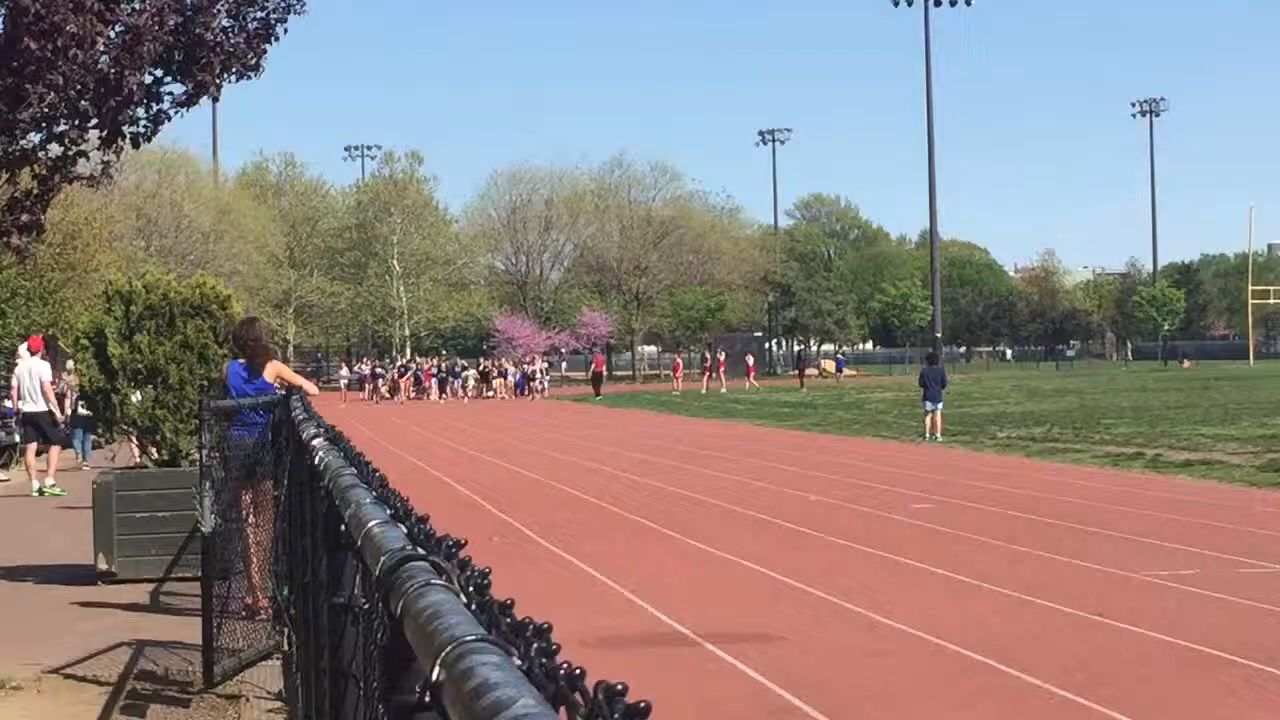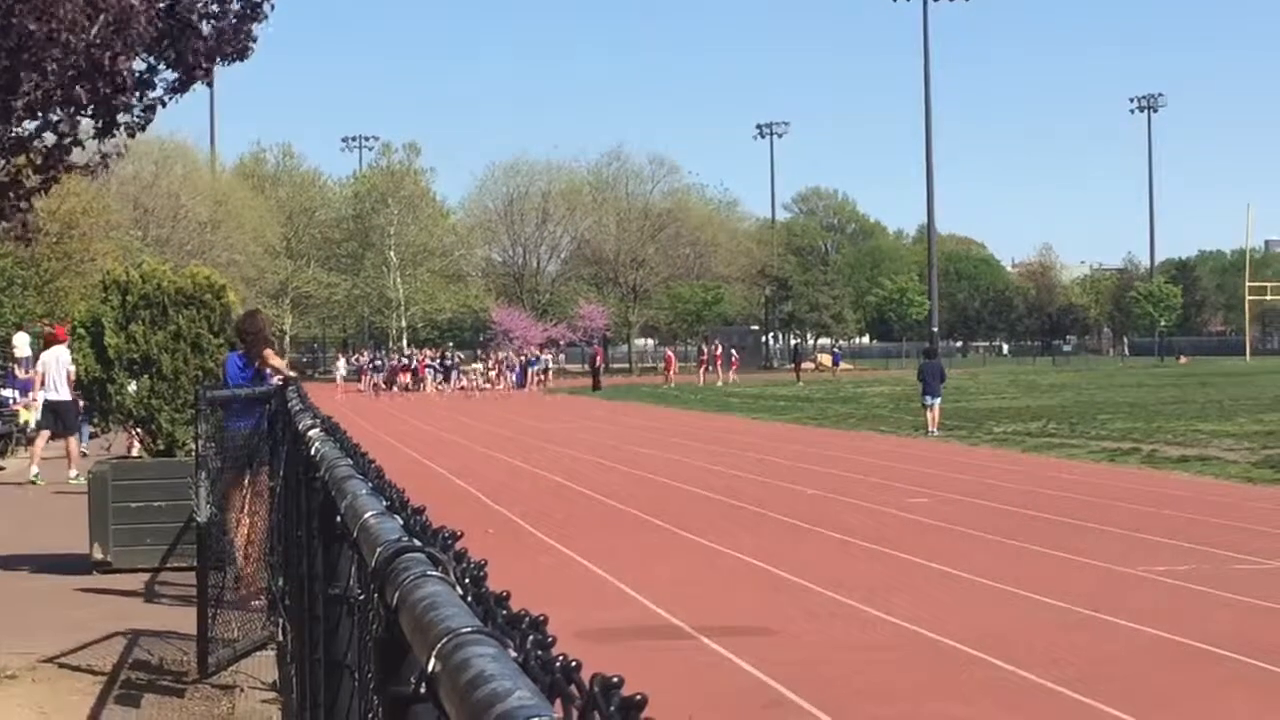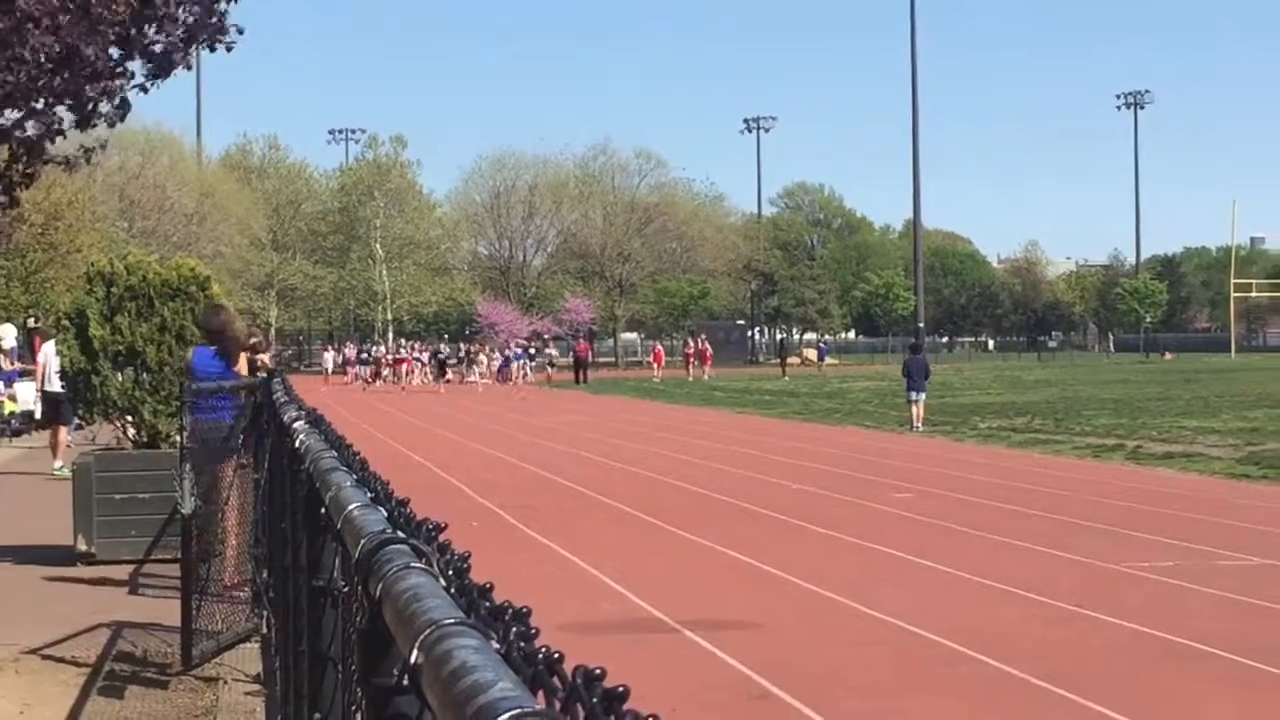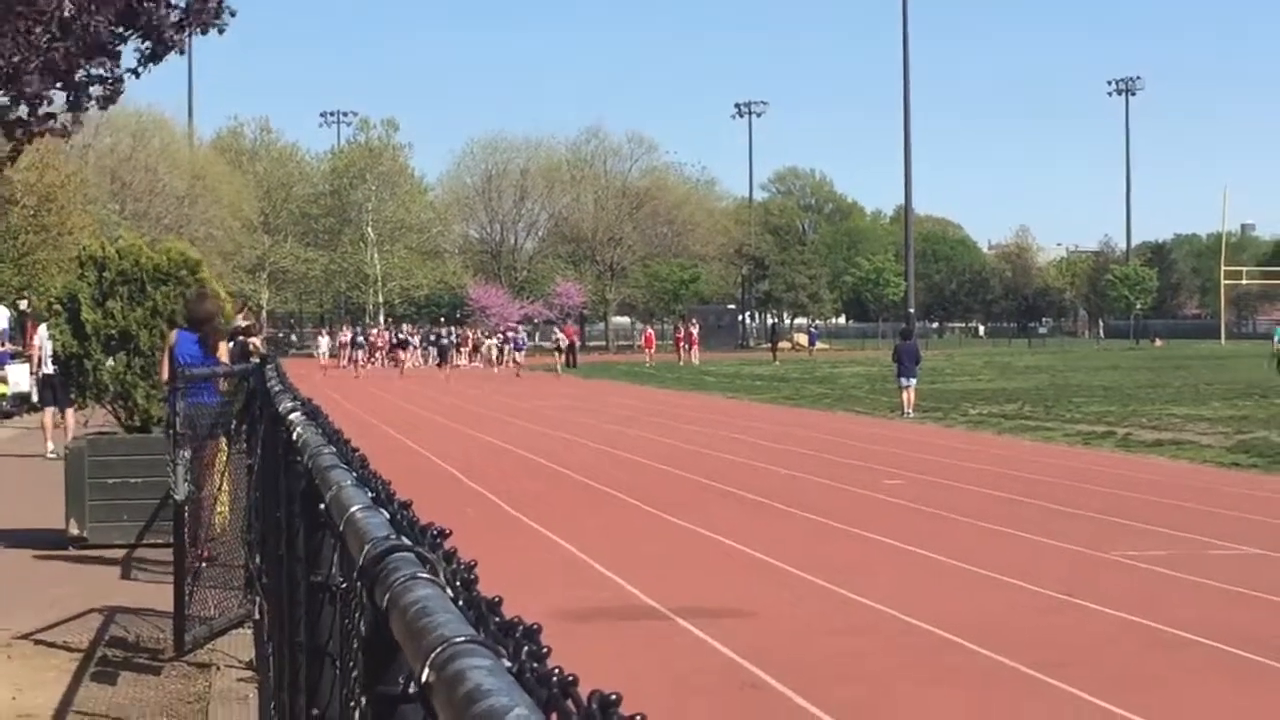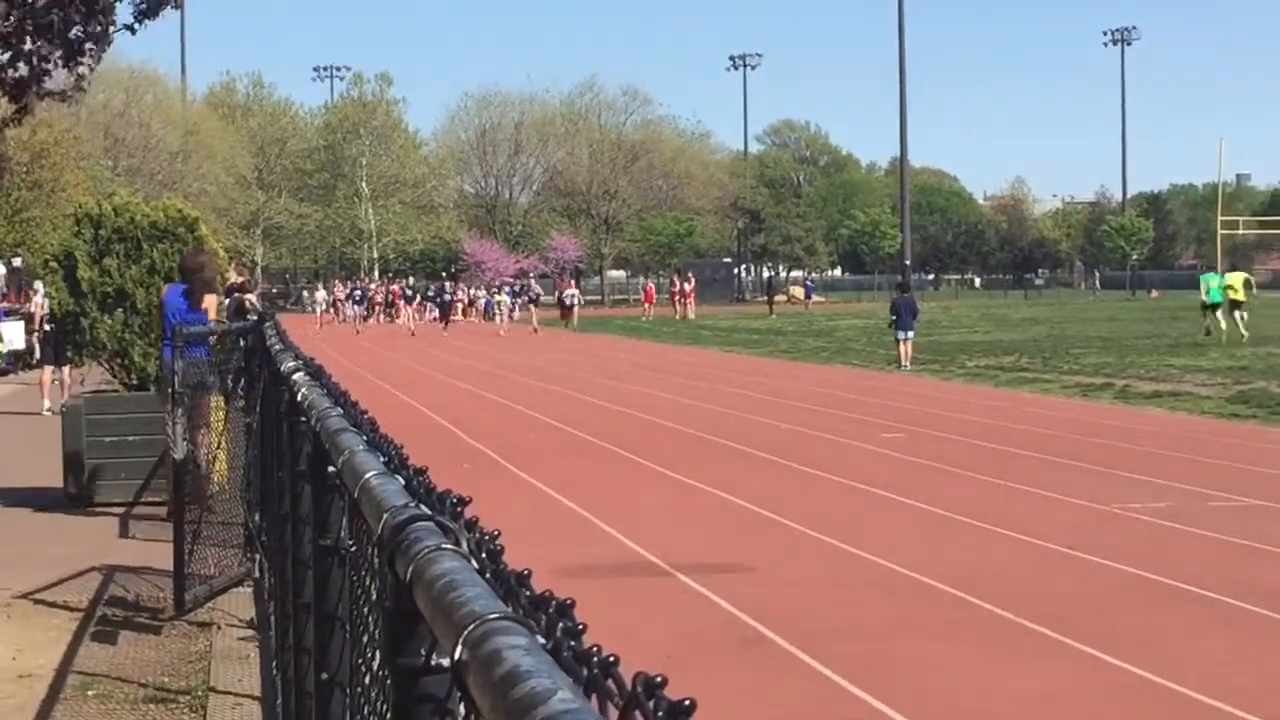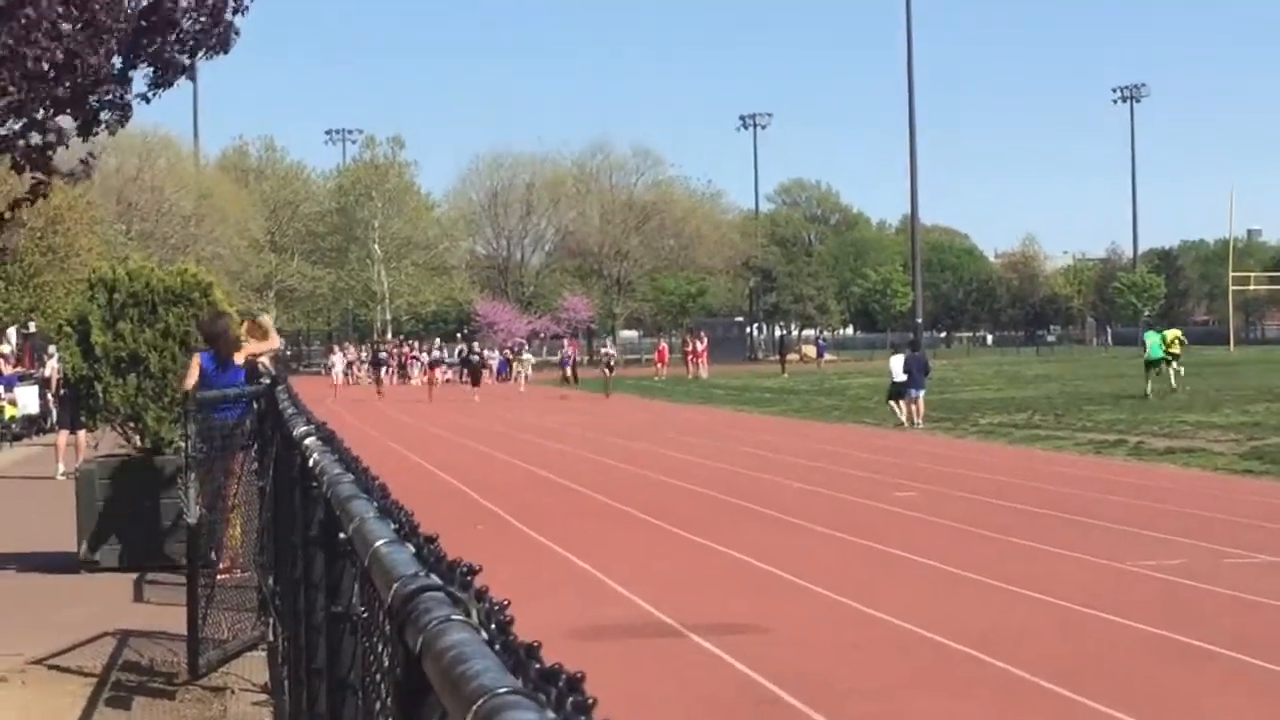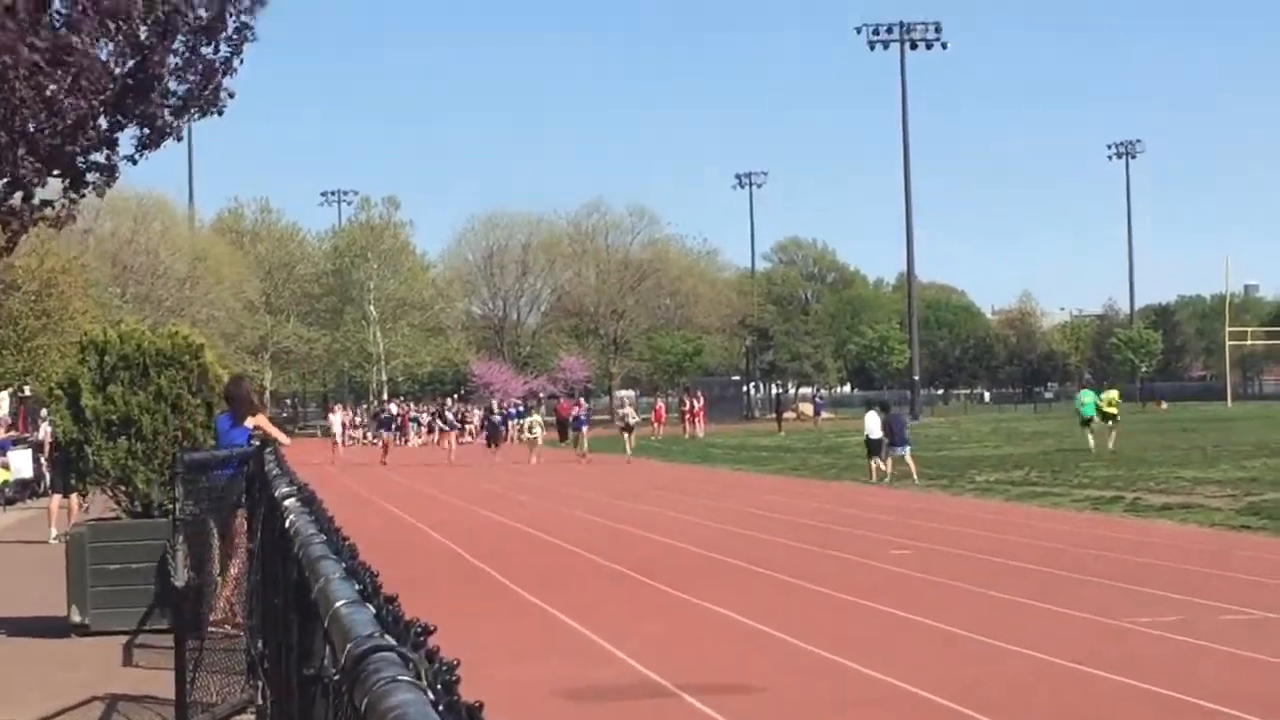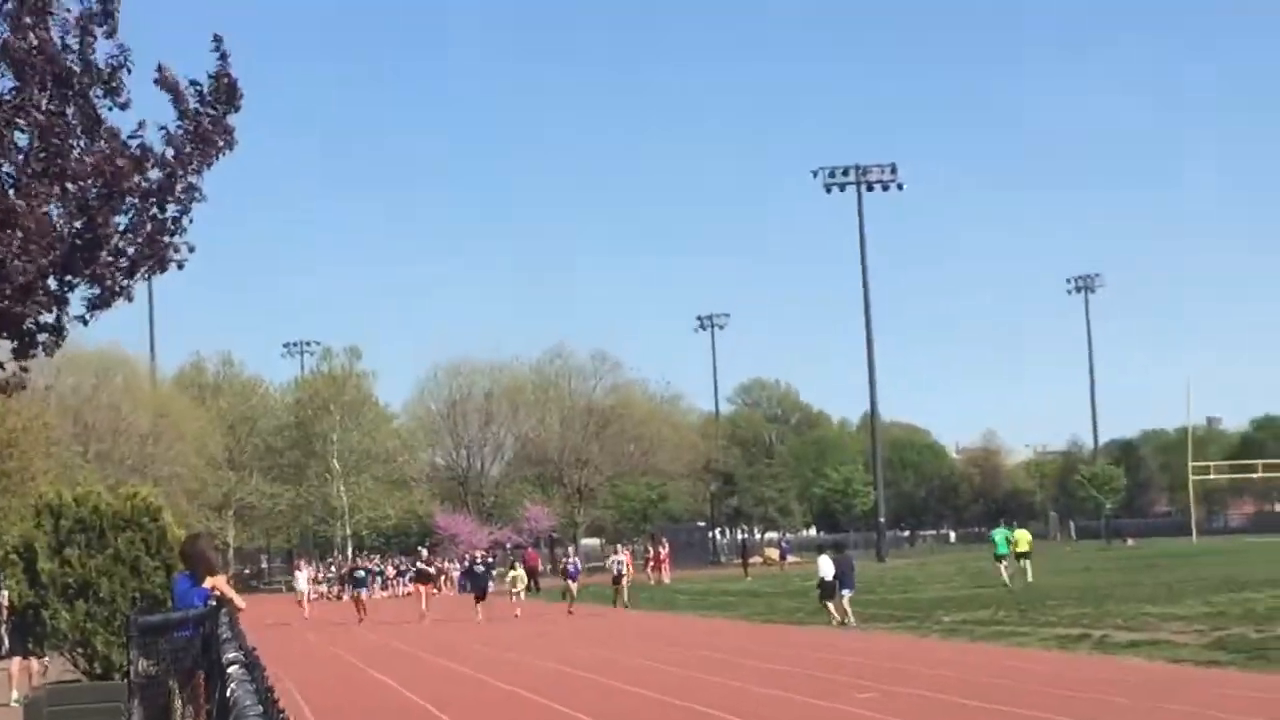
dt=0.7s
person 1, frame 1
left shoulder: (229, 369)
right shoulder: (272, 366)
right elbow: (312, 390)
right wrist: (284, 384)
left hip: (237, 444)
right hip: (264, 443)
left knee: (247, 521)
right knee: (265, 521)
left ankle: (256, 597)
right ankle: (258, 596)
person 1, frame 2
left shoulder: (229, 359)
right shoulder: (262, 355)
right elbow: (276, 363)
right wrist: (284, 374)
left hip: (233, 432)
right hip: (259, 431)
left knee: (234, 507)
right knee: (259, 508)
left ankle: (242, 570)
right ankle: (254, 582)
person 1, frame 3
left shoulder: (193, 354)
right shoulder: (237, 356)
left elbow: (187, 392)
right elbow: (245, 395)
left hip: (197, 427)
right hip: (226, 428)
left knee: (203, 497)
right knee: (232, 499)
right ankle: (232, 574)
person 1, frame 4
left shoulder: (175, 337)
right shoulder: (218, 343)
left elbow: (165, 378)
right elbow: (224, 383)
left hip: (183, 409)
right hip: (210, 410)
right knee: (205, 479)
left ankle: (187, 542)
right ankle: (199, 545)
person 1, frame 5
left shoulder: (167, 291)
right shoulder: (208, 297)
left elbow: (162, 328)
right elbow: (210, 336)
left hip: (170, 363)
right hip: (197, 364)
left knee: (175, 431)
right knee: (200, 427)
left ankle: (176, 501)
right ankle: (196, 483)
person 1, frame 6
left shoulder: (200, 358)
right shoulder: (240, 351)
left elbow: (188, 389)
right elbow: (275, 343)
left wrist: (206, 389)
right wrist: (266, 324)
left hip: (210, 426)
right hip: (236, 426)
left knee: (216, 490)
right knee: (231, 494)
left ankle: (222, 552)
right ankle: (225, 559)
person 1, frame 7
left shoulder: (220, 419)
right shoulder: (253, 417)
right elbow: (284, 441)
right wrist: (266, 435)
right hip: (239, 486)
left knee: (227, 551)
right knee: (239, 553)
left ankle: (232, 612)
right ankle: (220, 612)
person 1, frame 8
left shoulder: (177, 579)
right shoulder: (213, 579)
right elbow: (241, 605)
right wrist: (221, 595)
left knee: (187, 705)
right knee: (203, 708)
